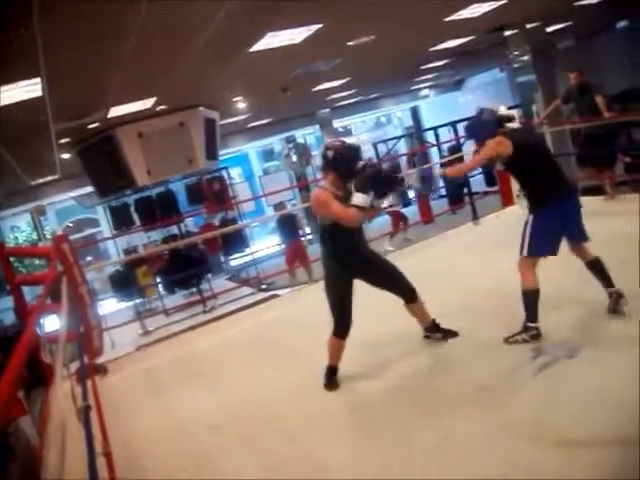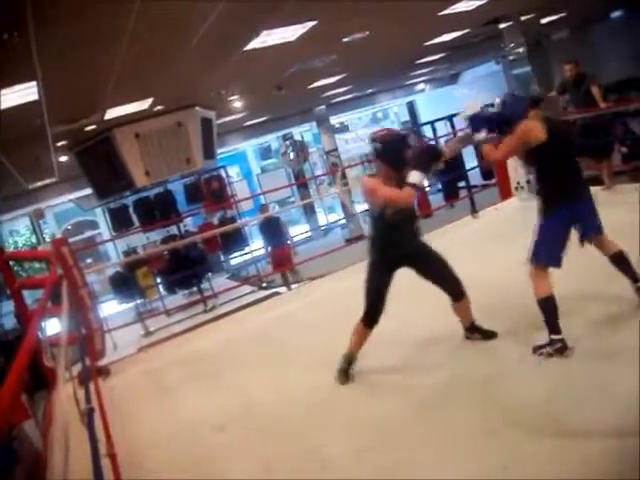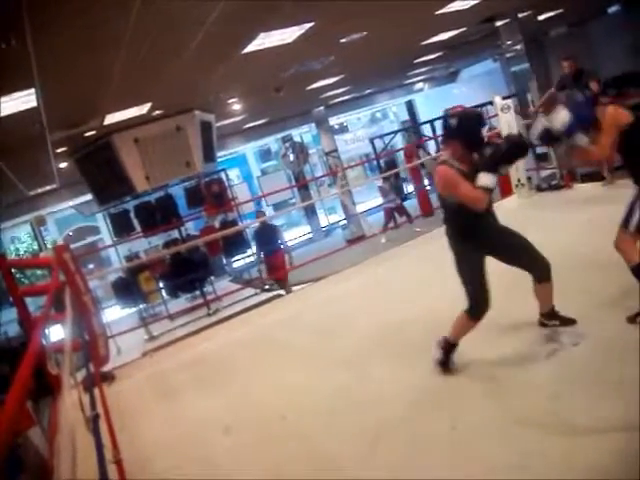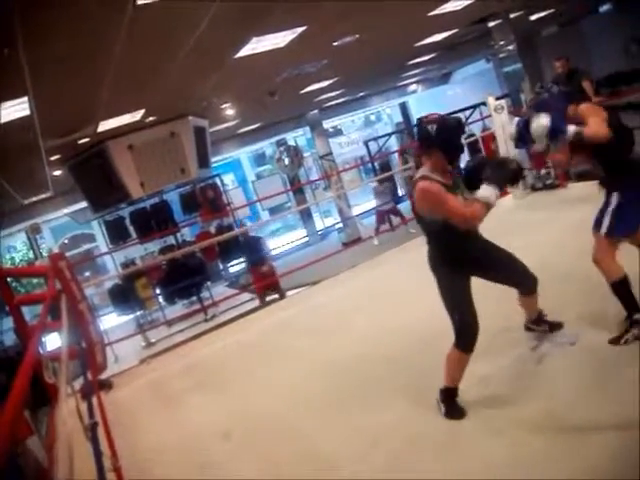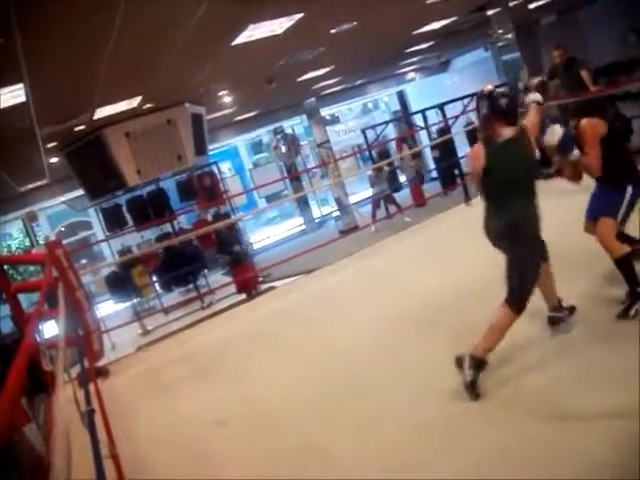
dt=0.5s
person 1, frame 1
left shoulder: (345, 188)
right shoulder: (320, 195)
left elbow: (367, 214)
right elbow: (352, 219)
left wrist: (381, 190)
right wrist: (362, 187)
left hip: (362, 255)
right hip: (338, 266)
left knee: (407, 290)
right knee: (342, 324)
left ankle: (431, 328)
right ankle: (331, 370)
person 1, frame 2
left shoulder: (404, 167)
right shoulder: (371, 183)
left elbow: (437, 154)
right elbow: (407, 199)
right wrist: (417, 170)
left hip: (413, 246)
right hip: (385, 253)
left knee: (455, 288)
right knee: (372, 314)
left ankle: (470, 328)
right ankle: (348, 360)
person 1, frame 3
left shoulder: (470, 156)
right shoulder: (444, 171)
right elbow: (479, 202)
left wrist: (502, 156)
right wrist: (488, 167)
left hip: (489, 228)
right hip: (465, 241)
left knee: (541, 266)
right knee: (479, 305)
left ankle: (548, 315)
right ankle: (447, 345)
person 1, frame 4
left shoulder: (445, 171)
right shoulder: (425, 188)
right elbow: (472, 218)
left wrist: (478, 174)
right wrist: (492, 183)
left hip: (475, 247)
right hip: (449, 265)
left knee: (527, 281)
right knee: (467, 332)
left ankle: (535, 320)
right ankle: (447, 395)
person 1, frame 5
left shoulder: (477, 152)
right shoulder: (524, 132)
right elbow: (535, 115)
right wrist: (534, 99)
left hip: (497, 225)
right hip: (521, 225)
left knee: (539, 254)
right knee: (517, 299)
left ankle: (556, 309)
right ankle: (474, 360)
person 2, frame 1
left shoulder: (498, 143)
right shoulder: (526, 133)
left elbow: (467, 168)
right wrist: (504, 165)
left hip: (544, 205)
right hip: (566, 195)
left knee: (526, 265)
right knee: (579, 247)
left ankle: (531, 327)
right ankle: (613, 292)
person 2, frame 2
left shoulder: (528, 127)
right shoulder: (560, 124)
left elbow: (494, 156)
left wrist: (480, 132)
right wrist: (510, 136)
left hip: (557, 206)
right hip: (579, 196)
left knee: (538, 272)
right knee: (600, 239)
left ankle: (556, 339)
person 2, frame 3
left shoulder: (610, 114)
right shoulder: (601, 117)
left elbow: (601, 155)
right elbow: (589, 159)
left wrist: (576, 136)
right wrist: (569, 137)
person 2, frame 4
left shoulder: (585, 110)
right shoulder: (573, 120)
left elbow: (603, 133)
right elbow: (563, 159)
left wrist: (567, 130)
right wrist: (538, 140)
left knee: (602, 253)
person 2, frame 5
left shoulder: (587, 126)
right shoulder: (573, 131)
left elbow: (595, 170)
right hip: (608, 182)
left knee: (605, 235)
right knee: (592, 227)
